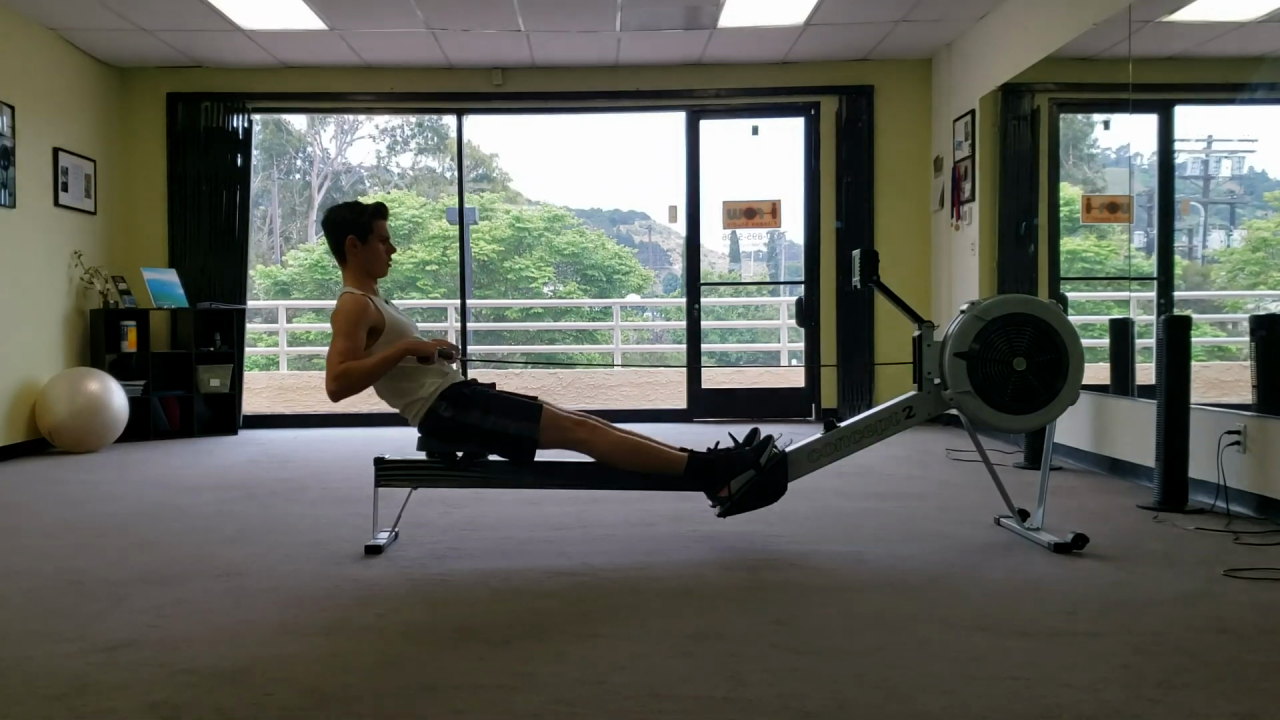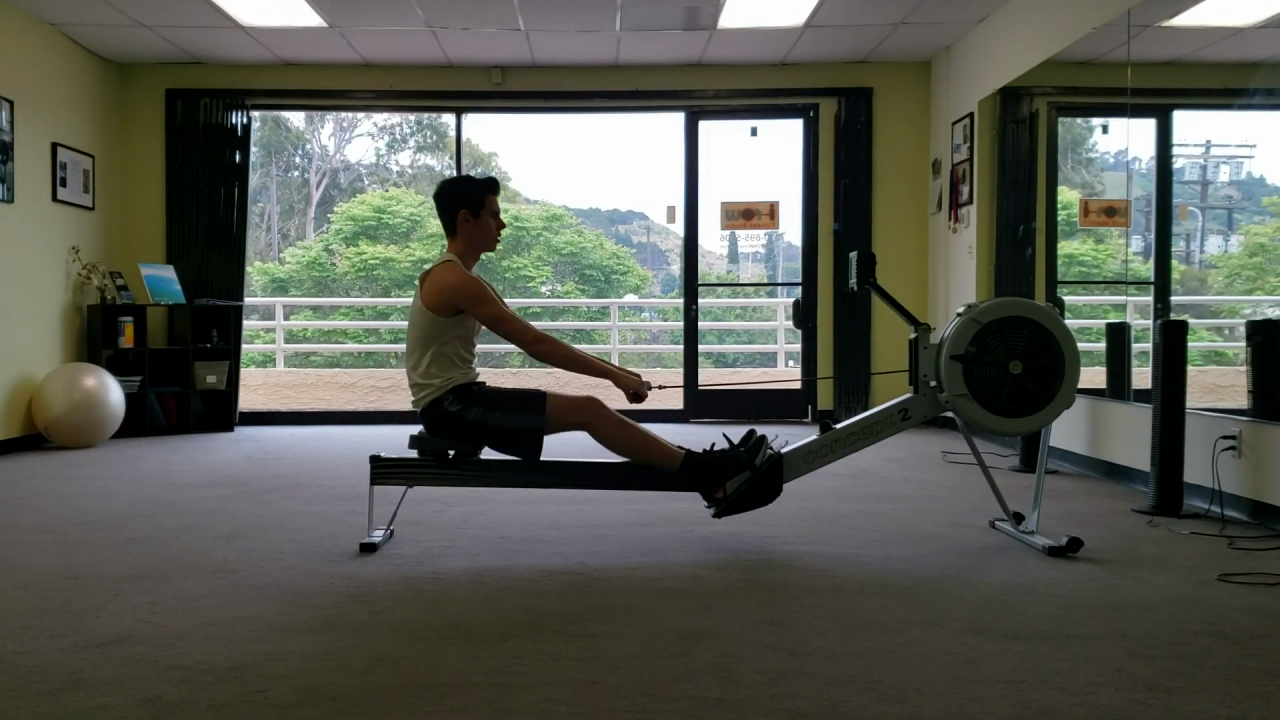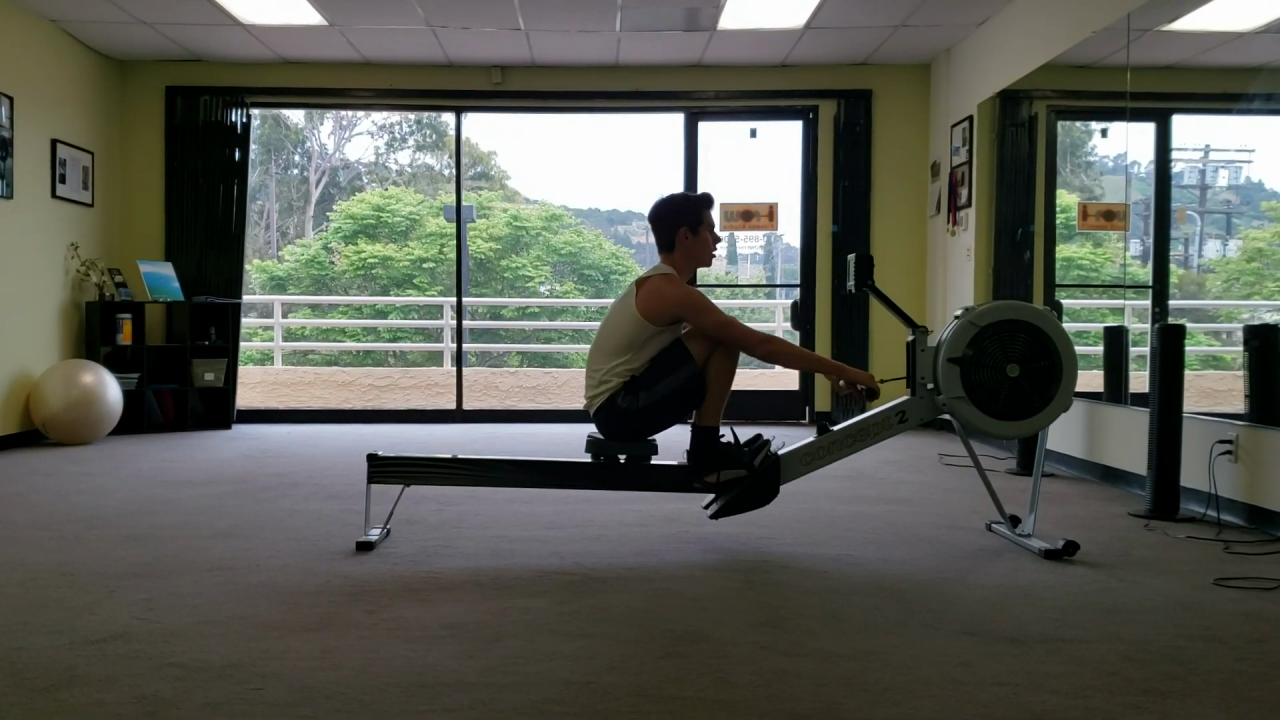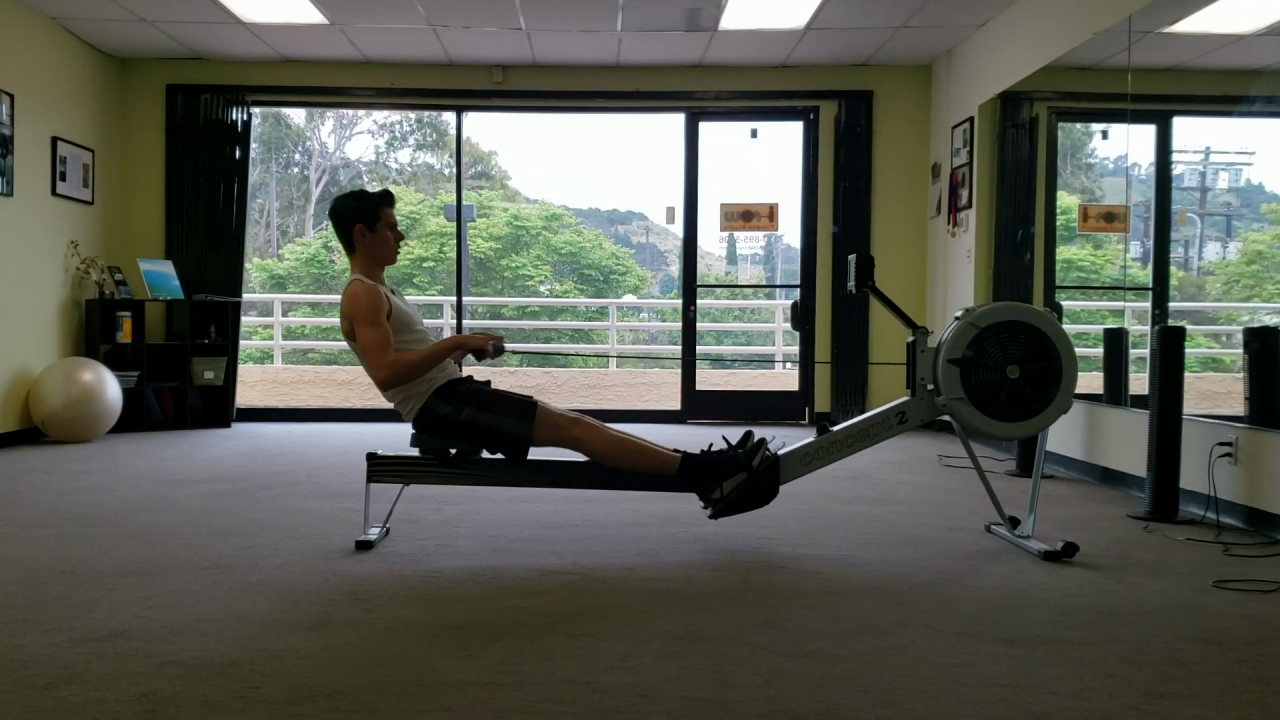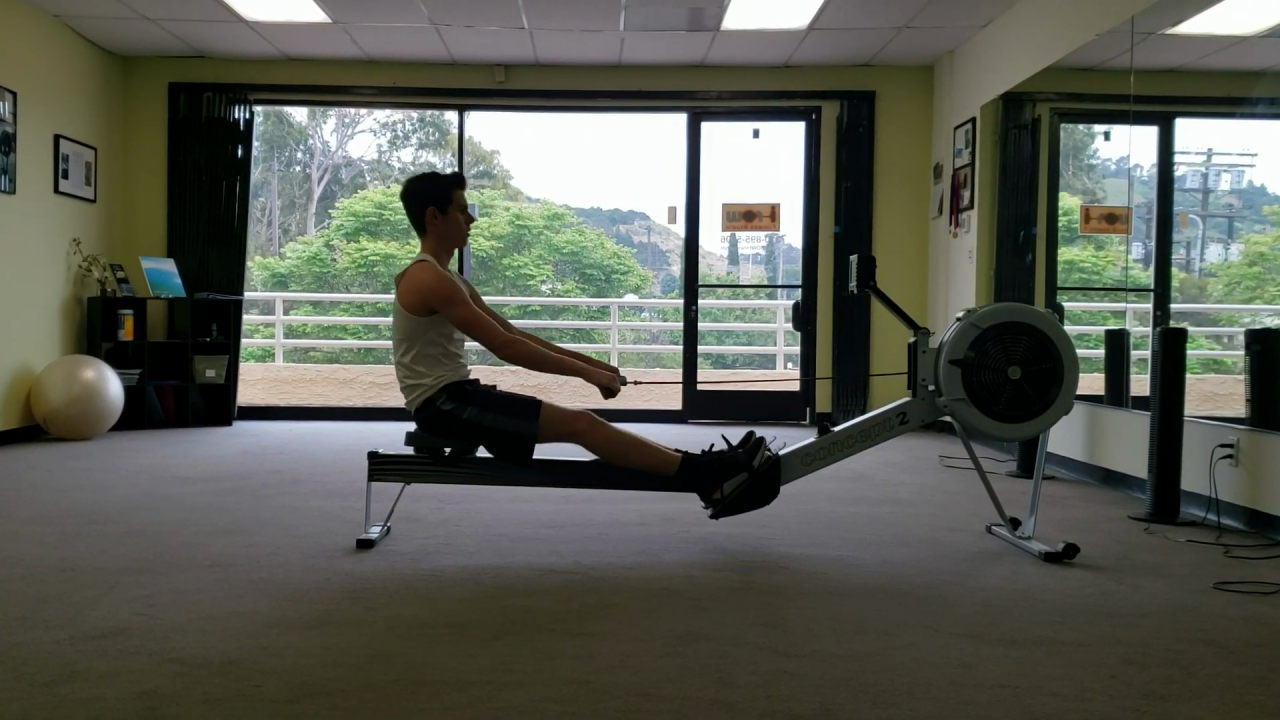
dt=1s
person 1, frame 1
left shoulder: (372, 301)
right shoulder: (354, 307)
right elbow: (338, 384)
left wrist: (430, 351)
right wrist: (407, 346)
left hip: (457, 396)
right hip: (445, 410)
left knee: (582, 421)
right knee: (576, 431)
left ankle: (705, 464)
right ankle: (707, 472)
person 1, frame 2
left shoulder: (458, 277)
right shoulder: (453, 280)
left elbow: (533, 341)
right elbow: (536, 344)
left wrist: (612, 371)
right wrist: (617, 375)
left hip: (460, 401)
right hip: (449, 408)
left knee: (590, 408)
right knee: (588, 411)
left ankle: (701, 467)
right ankle: (704, 472)
person 1, frame 3
left shoulder: (659, 284)
right shoulder: (672, 292)
left elbow: (751, 343)
right elbow: (761, 345)
right wrist: (841, 370)
left hip: (622, 404)
right hip: (621, 410)
left knee: (728, 336)
right knee: (725, 337)
left ankle: (707, 451)
right ankle: (706, 450)
person 1, frame 4
left shoulder: (379, 290)
right shoulder: (363, 295)
right elbow: (387, 374)
left wrist: (458, 345)
right wrist: (455, 344)
left hip: (454, 395)
right hip: (441, 406)
left knee: (576, 422)
right knee: (573, 430)
left ankle: (699, 467)
right ankle: (703, 475)
person 1, frame 5
left shoulder: (442, 276)
right shoulder: (427, 278)
left elbow: (514, 336)
right elbow: (505, 347)
left wrist: (591, 364)
right wrist: (589, 373)
left hip: (455, 397)
right hip: (443, 405)
left knee: (582, 421)
right knee: (579, 424)
left ankle: (699, 470)
right ankle: (703, 474)
